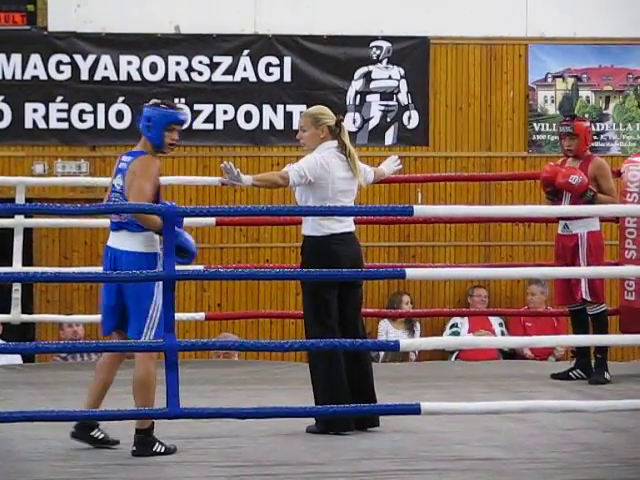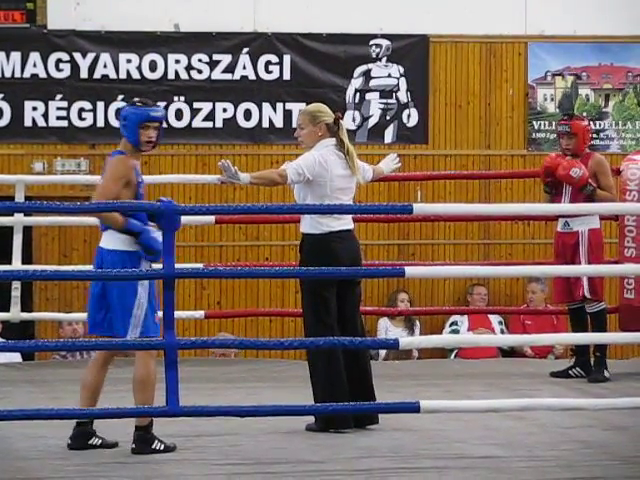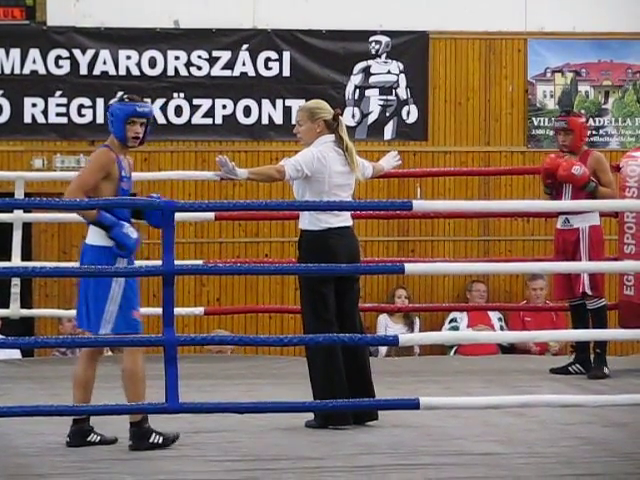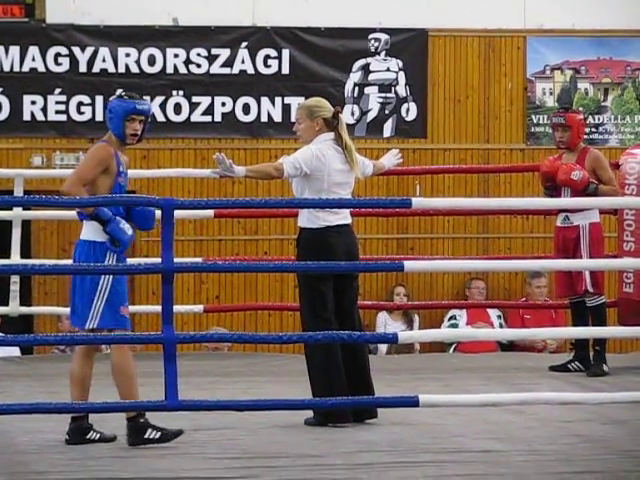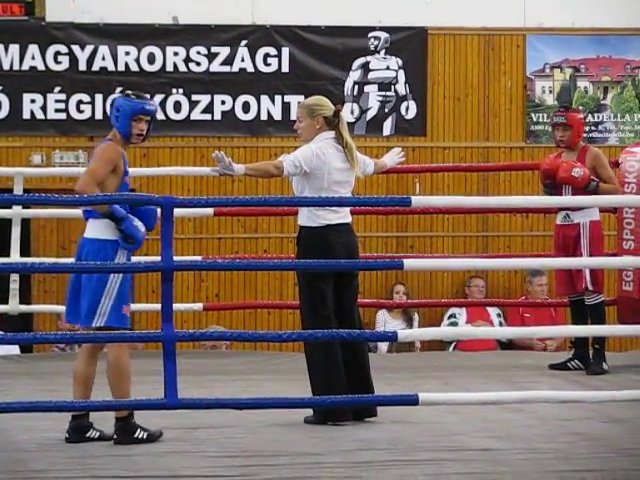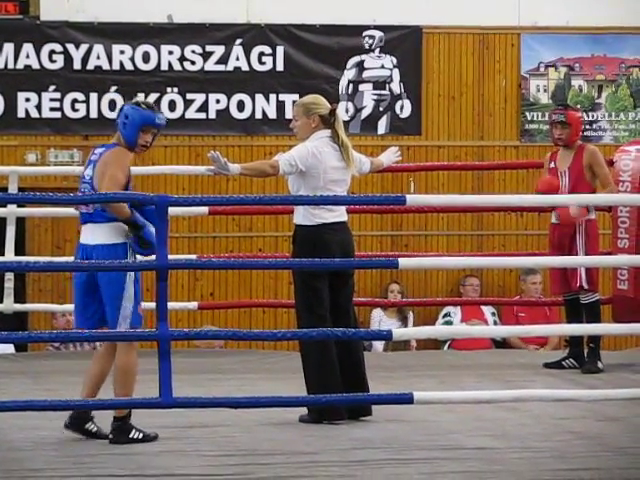
dt=0.2s
person 1, frame 1
left shoulder: (124, 160)
right shoulder: (149, 163)
right elbow: (139, 209)
right wrist: (172, 233)
left hip: (115, 253)
right hip: (141, 258)
left knee: (118, 345)
right knee: (147, 349)
left ankle: (86, 423)
right ankle: (144, 437)
person 1, frame 2
left shoulder: (122, 161)
right shoulder: (124, 163)
right elbow: (99, 207)
left wrist: (149, 215)
right wrist: (139, 231)
left hip: (109, 255)
right hip: (127, 258)
left knee: (106, 347)
right knee: (145, 346)
left ankle: (82, 430)
right ankle: (143, 434)
person 1, frame 3
left shoulder: (123, 160)
right shoulder: (105, 156)
right elbow: (72, 196)
left wrist: (140, 212)
right wrist: (108, 224)
left hip: (102, 252)
right hip: (108, 254)
left knee: (93, 343)
right knee: (129, 340)
left ankle: (79, 427)
right ankle: (139, 429)
person 1, frame 4
left shoulder: (120, 159)
right shoulder: (103, 151)
right elbow: (70, 188)
left wrist: (129, 213)
right wrist: (105, 218)
left hip: (99, 248)
right hip: (101, 250)
left knee: (88, 340)
right knee: (118, 335)
left ankle: (78, 425)
right ankle: (137, 423)
person 1, frame 5
left shoulder: (117, 153)
right shoulder: (111, 149)
right elbow: (84, 187)
left wrist: (132, 210)
right wrist: (120, 216)
left hip: (94, 245)
right hip: (108, 247)
left knee: (92, 339)
right knee: (117, 335)
left ankle: (79, 423)
right ankle: (124, 424)
person 1, frame 6
left shoulder: (98, 154)
right shoulder: (121, 155)
left elbow: (82, 201)
right elbow: (111, 197)
right wrist: (138, 224)
left hip: (87, 248)
right hip: (112, 250)
left knee: (110, 338)
right knee: (127, 337)
left ankle: (81, 413)
right ankle: (121, 424)
person 2, frame 1
left shoulder: (317, 161)
right shoulder: (349, 161)
left elbow: (283, 178)
right elbow: (374, 174)
left wrist: (245, 180)
right wrist: (388, 168)
left hip: (322, 249)
right hip: (350, 248)
left knee: (323, 332)
right knee: (352, 327)
left ankle: (334, 417)
right ankle: (362, 412)
person 2, frame 2
left shoulder: (315, 158)
right shoulder: (347, 158)
left elbow: (281, 176)
right elbow: (372, 172)
left wrist: (243, 178)
right wrist: (386, 166)
left hip: (320, 247)
right hip: (348, 245)
left knee: (322, 329)
right knee: (350, 325)
left ankle: (333, 415)
right ankle: (361, 409)
person 2, frame 3
left shoulder: (314, 155)
right shoulder: (347, 155)
left elbow: (279, 172)
right elbow: (372, 169)
left wrist: (241, 173)
right wrist: (386, 164)
left hip: (319, 244)
right hip: (347, 242)
left knee: (321, 326)
right knee: (349, 322)
left ankle: (333, 412)
right ankle: (361, 406)
person 2, frame 4
left shoulder: (313, 153)
right shoulder: (346, 153)
left elbow: (277, 169)
right elbow: (372, 167)
left wrist: (238, 171)
right wrist: (387, 162)
left hip: (317, 242)
right hip: (345, 240)
left knee: (320, 323)
right knee: (348, 319)
left ankle: (332, 410)
right ankle: (360, 404)
person 2, frame 5
left shoulder: (313, 152)
right shoulder: (347, 152)
left elbow: (276, 168)
right elbow: (373, 165)
left wrist: (238, 169)
right wrist: (390, 160)
left hip: (317, 240)
right hip: (345, 238)
left knee: (319, 322)
right knee: (348, 318)
left ankle: (332, 408)
right ankle: (360, 403)
person 2, frame 6
left shoulder: (308, 150)
right shoulder: (343, 150)
left elbow: (272, 167)
right elbow: (370, 164)
left wrist: (233, 169)
right wrist: (387, 160)
left hip: (313, 239)
right hip: (341, 237)
left knee: (315, 321)
right knee: (343, 317)
left ankle: (326, 407)
right ankle: (355, 401)
person 3, frame 1
left shoulder: (597, 164)
right shoulder: (561, 165)
left elbow: (614, 202)
left wrist: (586, 192)
right wrist: (550, 192)
left hip: (587, 234)
right hip: (564, 234)
left knee: (593, 297)
right knee: (572, 301)
left ankle: (601, 364)
right ankle: (582, 363)
person 3, frame 2
left shoulder: (596, 161)
right shoulder: (559, 162)
left elbow: (613, 199)
left wrist: (586, 186)
right wrist: (549, 183)
left hip: (587, 232)
right hip: (563, 232)
left knee: (592, 295)
right knee: (572, 298)
left ankle: (600, 362)
right ankle: (581, 361)
person 3, frame 3
left shoulder: (595, 158)
right shoulder: (558, 161)
left elbow: (614, 196)
left wrist: (587, 183)
right wrist: (549, 183)
left hip: (587, 229)
right hip: (563, 229)
left knee: (592, 292)
right knee: (573, 295)
left ankle: (600, 359)
right ankle: (581, 358)
person 3, frame 4
left shoulder: (593, 156)
right shoulder: (556, 160)
left elbow: (615, 191)
left wrist: (587, 185)
right wrist: (548, 185)
left hip: (586, 226)
right hip: (563, 227)
left knee: (592, 289)
right knee: (572, 293)
left ankle: (599, 356)
right ankle: (580, 355)
person 3, frame 5
left shoulder: (592, 154)
right shoulder: (556, 158)
left elbow: (616, 189)
left wrist: (588, 183)
right wrist: (547, 184)
left hip: (586, 225)
right hip: (563, 226)
left knee: (591, 288)
right knee: (572, 291)
left ankle: (599, 355)
right ankle: (580, 354)
person 3, frame 6
left shoulder: (589, 153)
right shoulder: (551, 157)
left elbow: (611, 189)
left wrist: (584, 206)
right wrist: (544, 191)
left hip: (582, 226)
right hip: (558, 225)
left knee: (586, 287)
right knee: (567, 290)
left ankle: (594, 353)
right ankle: (575, 352)
